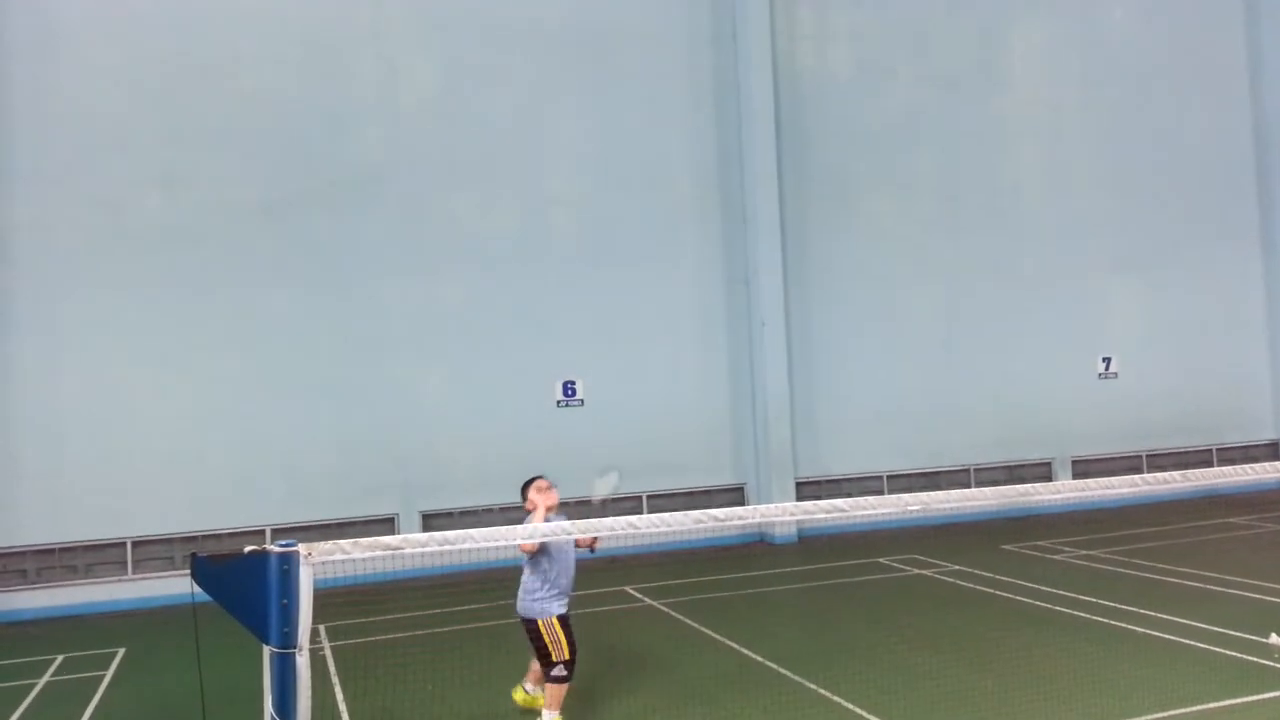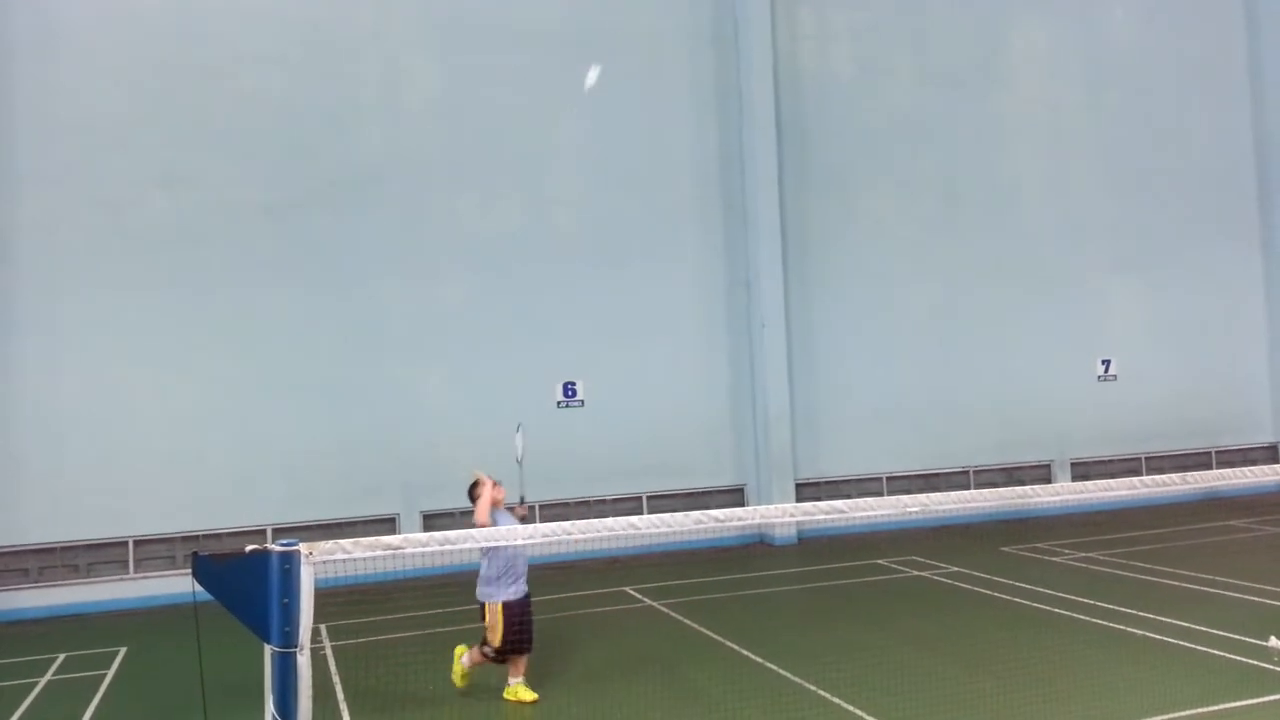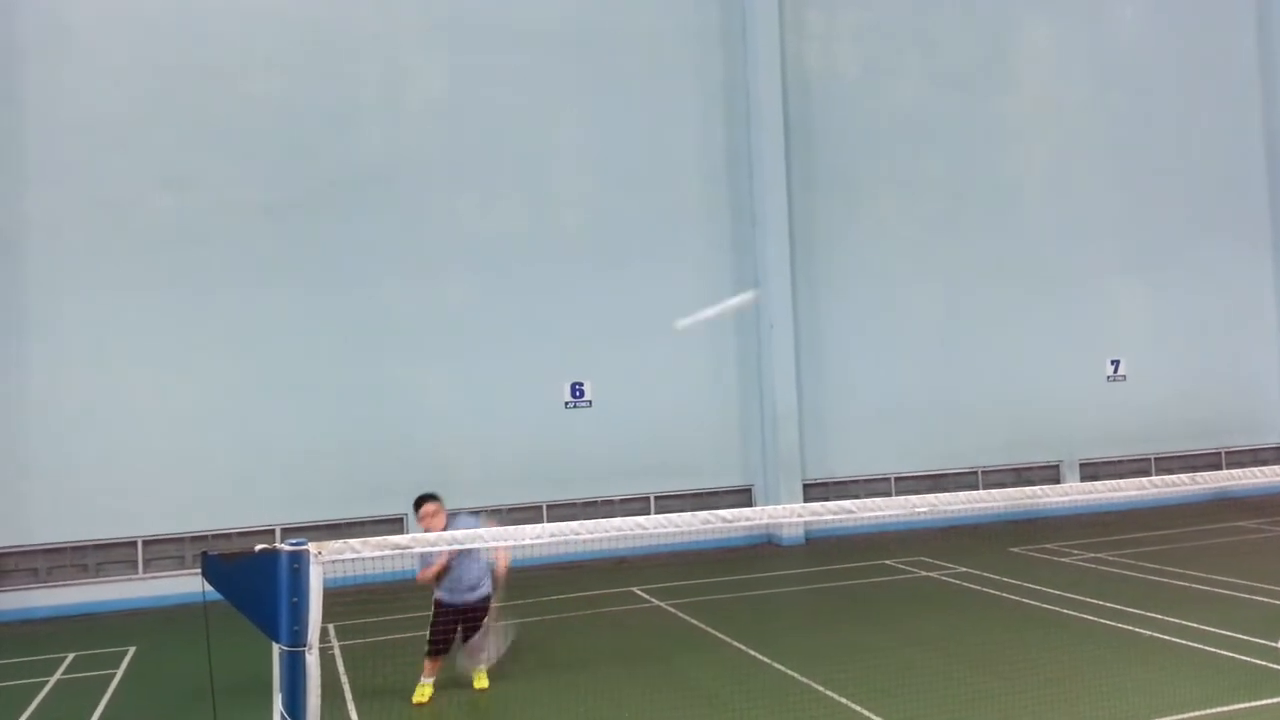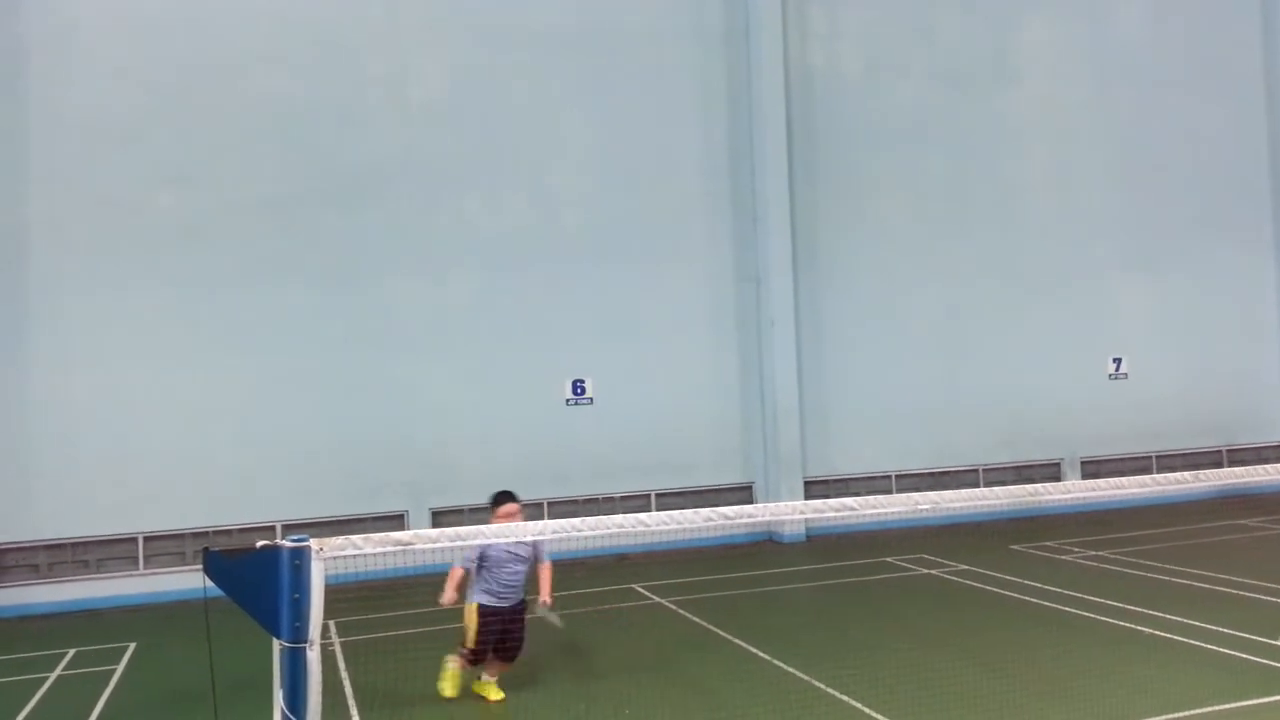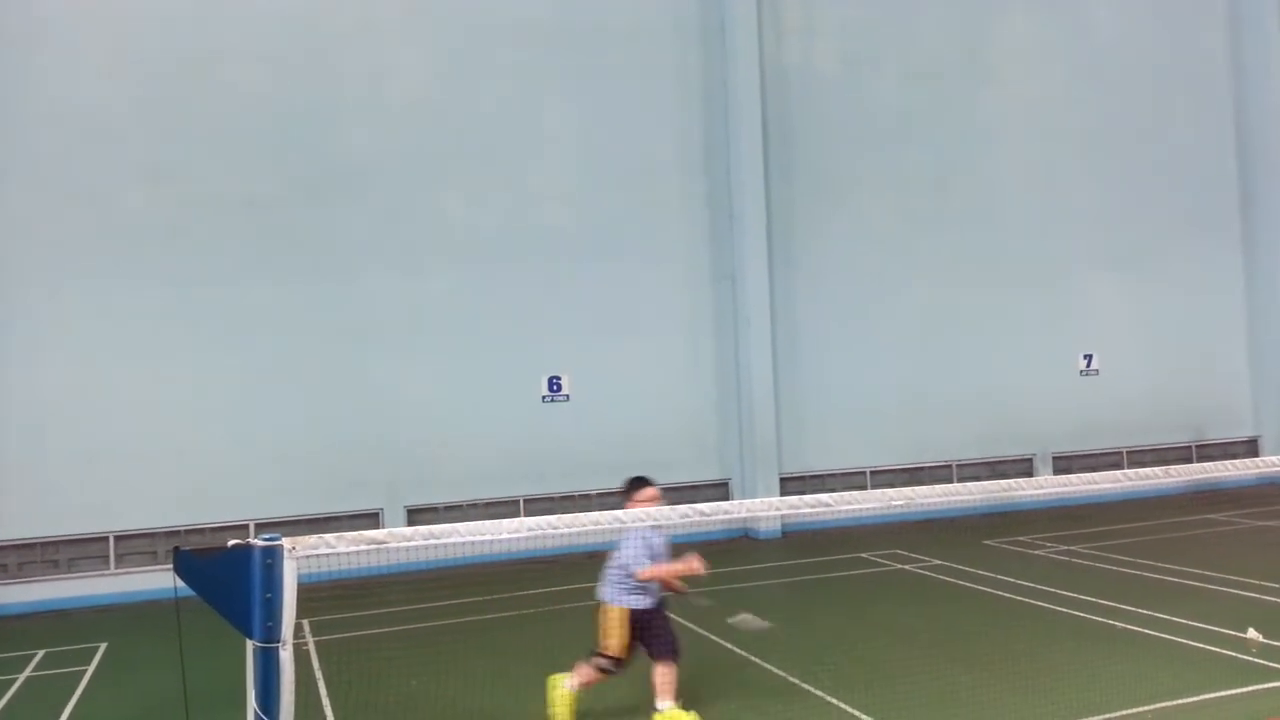
dt=0.5s
person 1, frame 1
left shoulder: (559, 518)
right shoulder: (537, 522)
right elbow: (528, 546)
left wrist: (586, 541)
right wrist: (539, 509)
left hip: (555, 604)
right hip: (541, 607)
left knee: (551, 656)
right knee: (562, 663)
left ankle: (527, 690)
person 1, frame 2
left shoulder: (505, 514)
right shoulder: (489, 515)
right elbow: (482, 522)
left wrist: (518, 516)
right wrist: (486, 490)
left hip: (519, 591)
right hip: (497, 596)
left knee: (523, 642)
right knee: (499, 649)
left ankle: (515, 686)
right ankle: (465, 659)
person 1, frame 3
left shoulder: (464, 523)
right elbow: (422, 579)
left wrist: (501, 558)
right wrist: (438, 565)
left hip: (477, 596)
right hip: (446, 600)
right knee: (436, 644)
left ankle: (478, 668)
right ankle: (427, 682)
person 1, frame 4
left shoulder: (530, 538)
right shoulder: (484, 541)
left elbow: (543, 562)
right elbow: (461, 566)
left wrist: (545, 591)
right wrist: (450, 590)
left hip: (515, 603)
right hip: (484, 602)
left knee: (510, 650)
right knee: (474, 651)
left ankle: (488, 681)
right ankle: (453, 665)
person 1, frame 5
left shoulder: (652, 529)
right shoulder: (635, 535)
right elbow: (643, 572)
left wrist: (673, 581)
right wrist: (681, 567)
left hip: (649, 601)
right hip: (622, 603)
left knee: (667, 651)
right knee: (611, 659)
right ankle: (567, 686)
